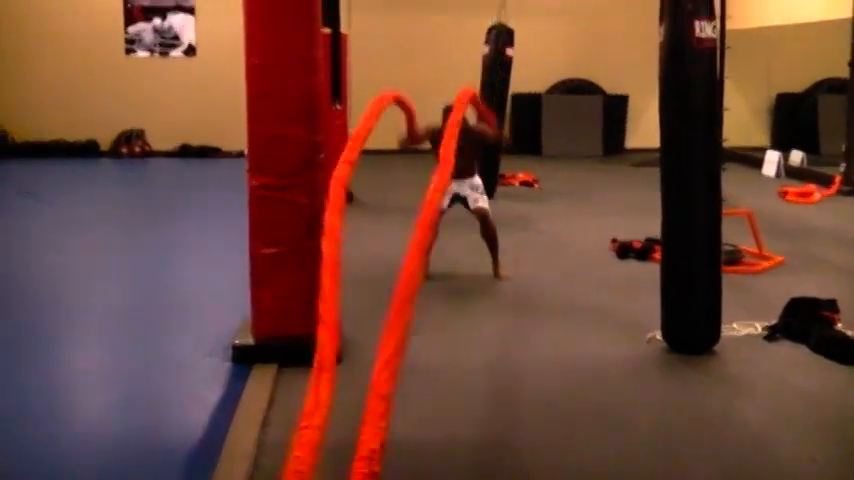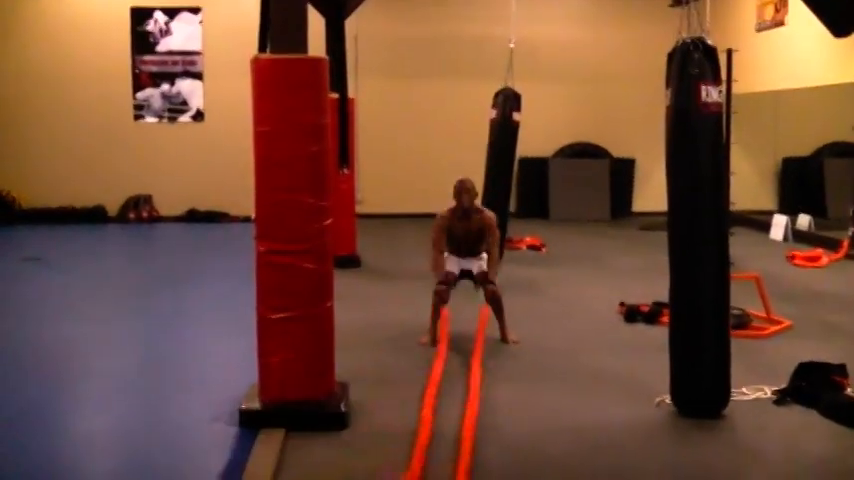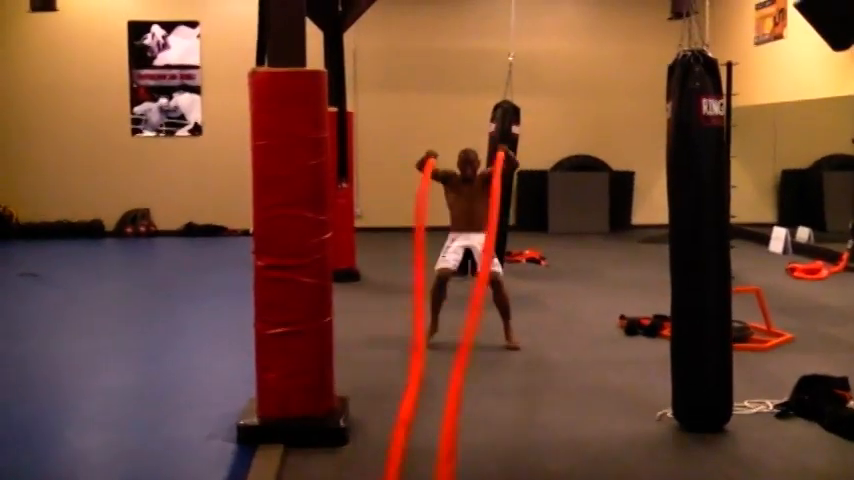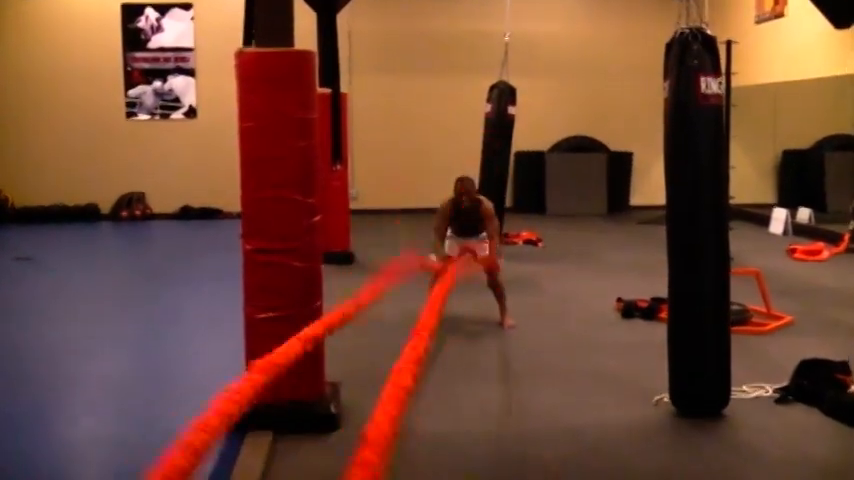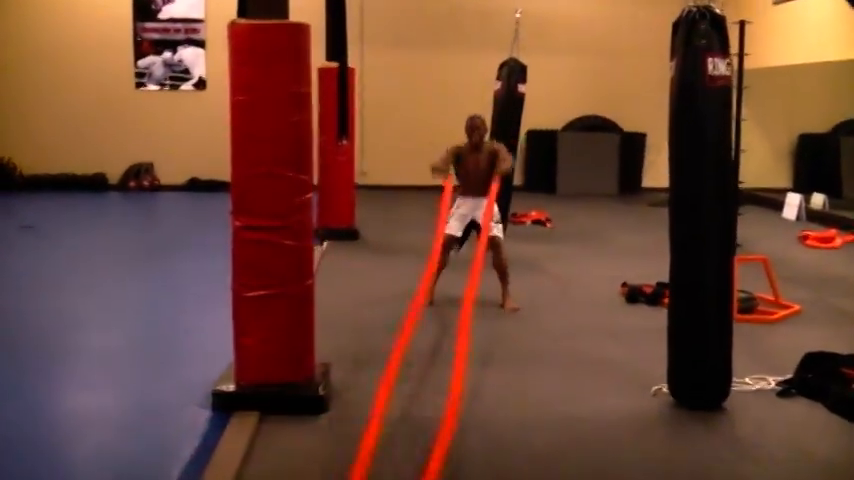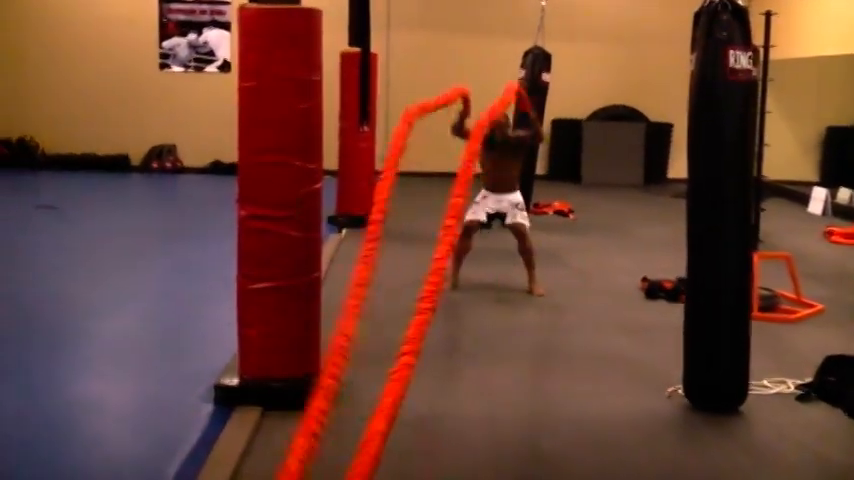
dt=0.3s
person 1, frame 1
left shoulder: (475, 131)
right shoulder: (434, 133)
left elbow: (501, 140)
right elbow: (405, 143)
left wrist: (496, 133)
right wrist: (412, 136)
left hip: (469, 181)
left knee: (485, 216)
left ankle: (496, 264)
person 1, frame 2
left shoulder: (486, 218)
right shoulder: (445, 219)
left elbow: (494, 249)
right elbow: (437, 251)
left wrist: (491, 277)
right wrist: (439, 277)
left hip: (477, 257)
right hip: (453, 258)
left knee: (490, 285)
right knee: (443, 286)
left ankle: (504, 331)
right ankle: (432, 331)
person 1, frame 3
left shoulder: (487, 178)
right shoulder: (449, 178)
left elbow: (513, 165)
right elbow: (421, 168)
left wrist: (506, 153)
right wrist: (427, 159)
left hip: (481, 239)
right hip: (456, 238)
left knee: (496, 280)
right knee: (441, 277)
left ankle: (508, 332)
right ankle: (433, 324)
person 1, frame 4
left shoulder: (486, 208)
right shoulder: (447, 208)
left elbow: (494, 238)
right elbow: (439, 237)
left wrist: (493, 258)
right wrist: (440, 255)
left hip: (479, 238)
right hip: (455, 237)
left knee: (492, 269)
left ankle: (504, 315)
person 1, frame 5
left shoulder: (494, 149)
right shoulder: (457, 150)
left elbow: (507, 161)
right elbow: (441, 163)
left wrist: (502, 169)
right wrist: (439, 168)
left hip: (486, 204)
right hip: (463, 203)
left knee: (496, 244)
right knee: (445, 243)
left ankle: (506, 295)
right ankle: (430, 290)
person 1, frame 6
left shoulder: (518, 139)
right shoulder: (483, 138)
left elbow: (538, 136)
right elbow: (457, 131)
left wrist: (534, 118)
right wrist: (463, 114)
left hip: (511, 197)
right hip: (487, 195)
left knee: (521, 231)
right knee: (467, 228)
left ankle: (533, 282)
right ankle: (453, 276)
